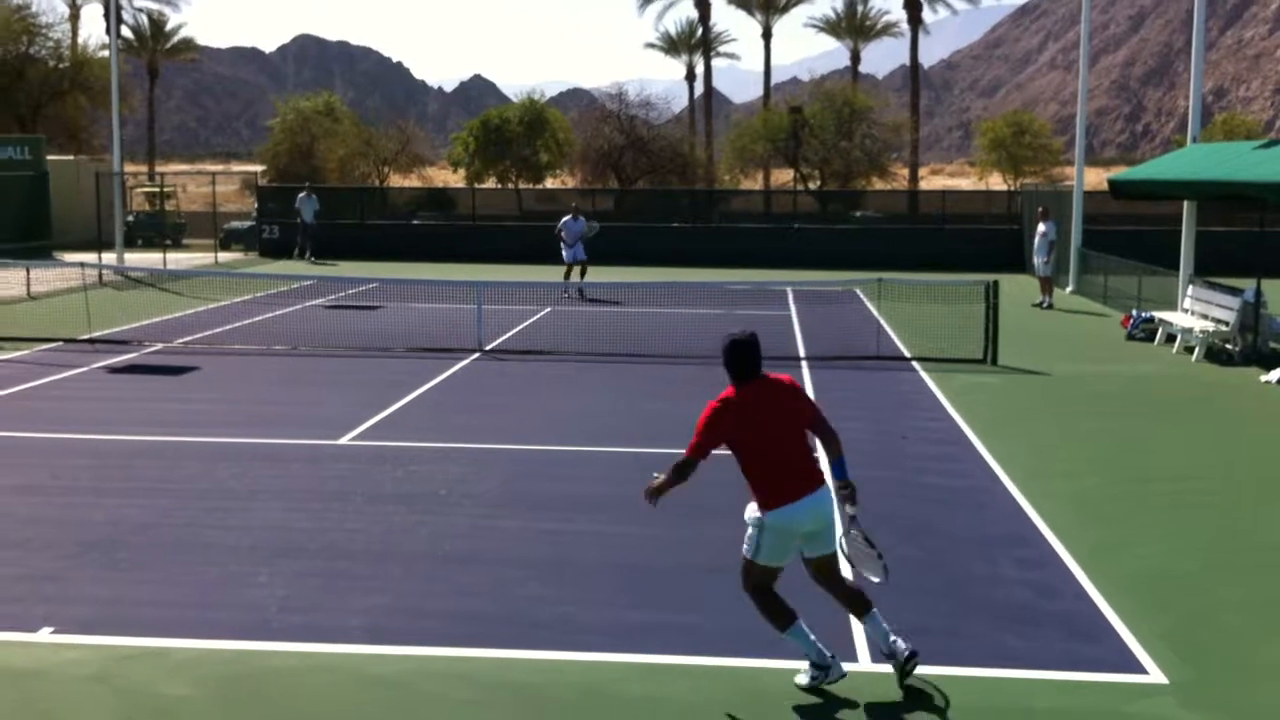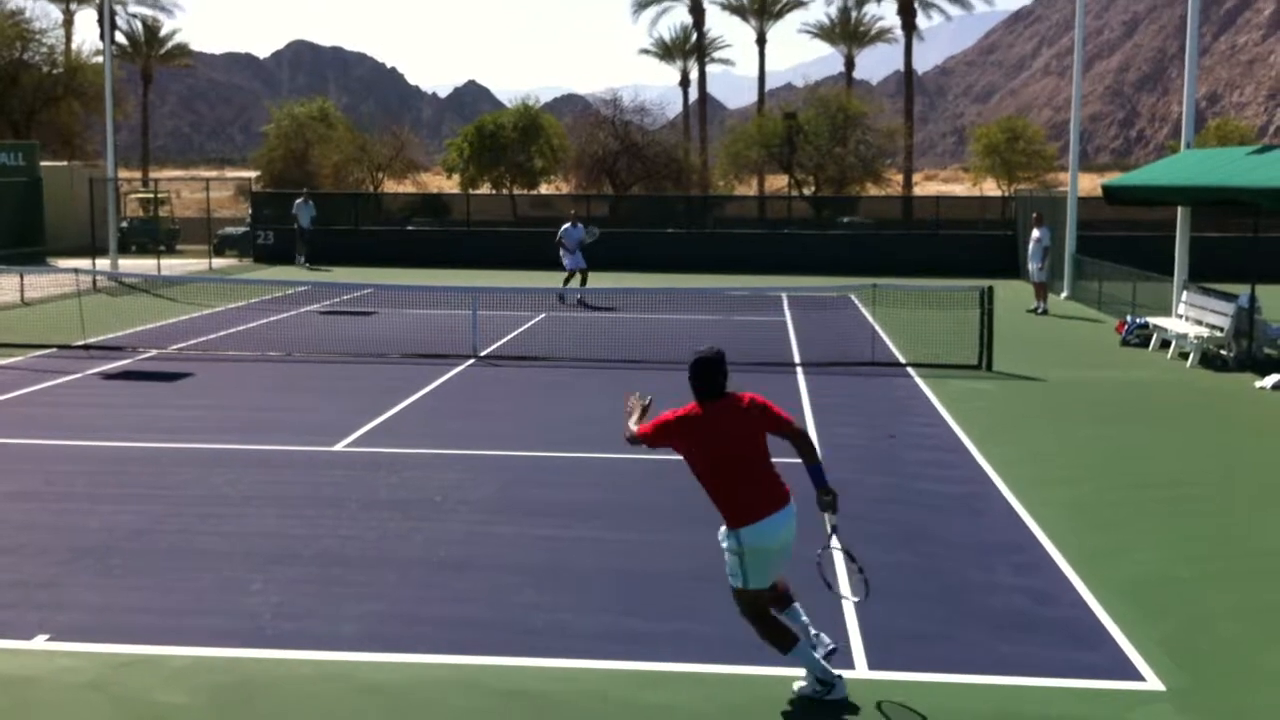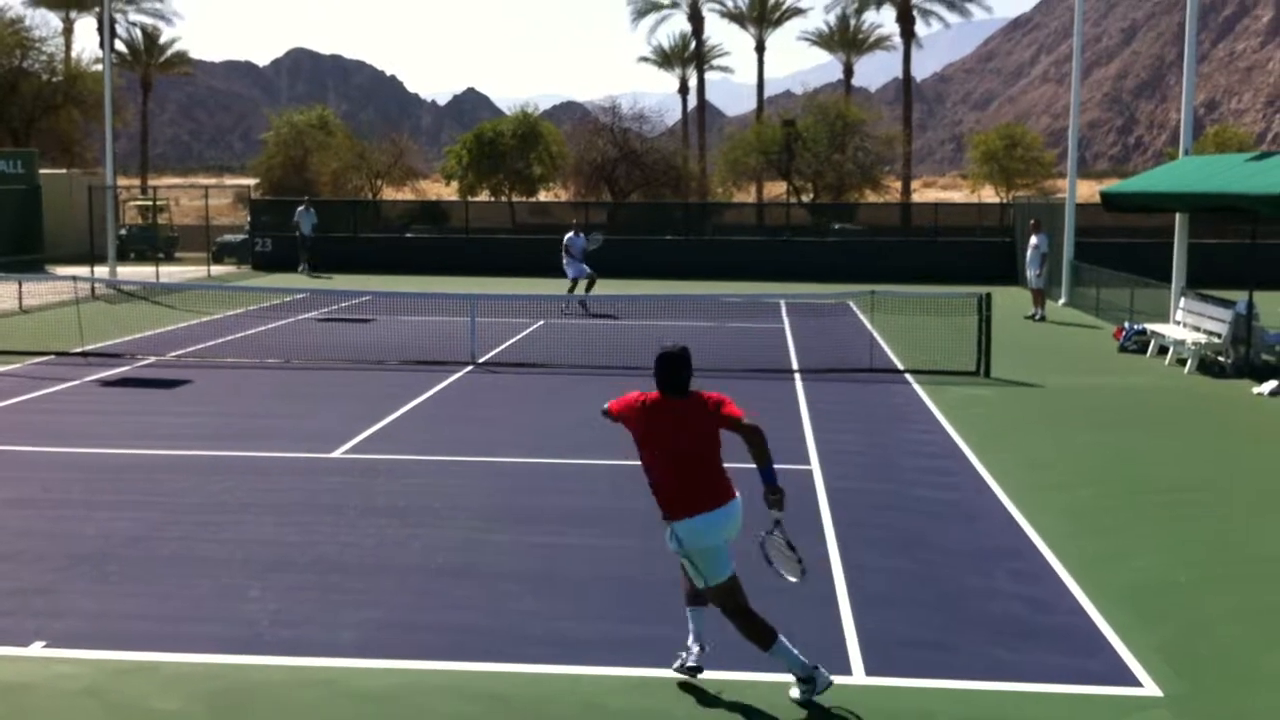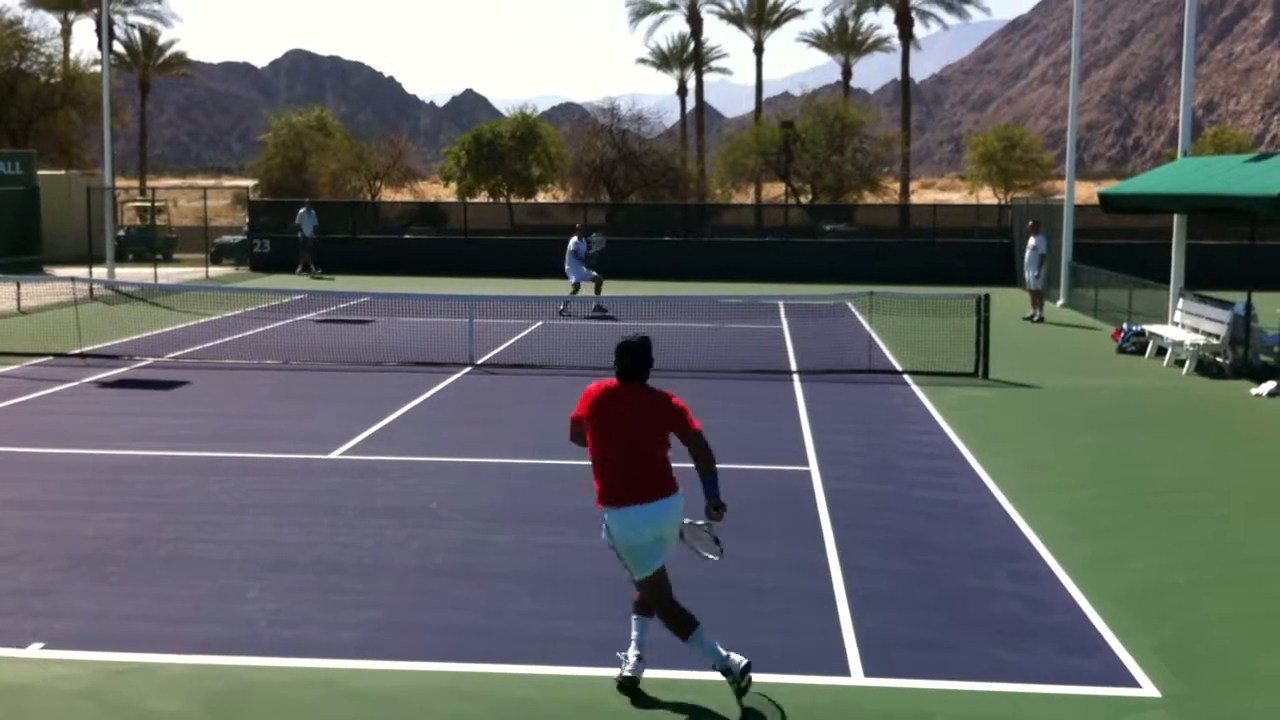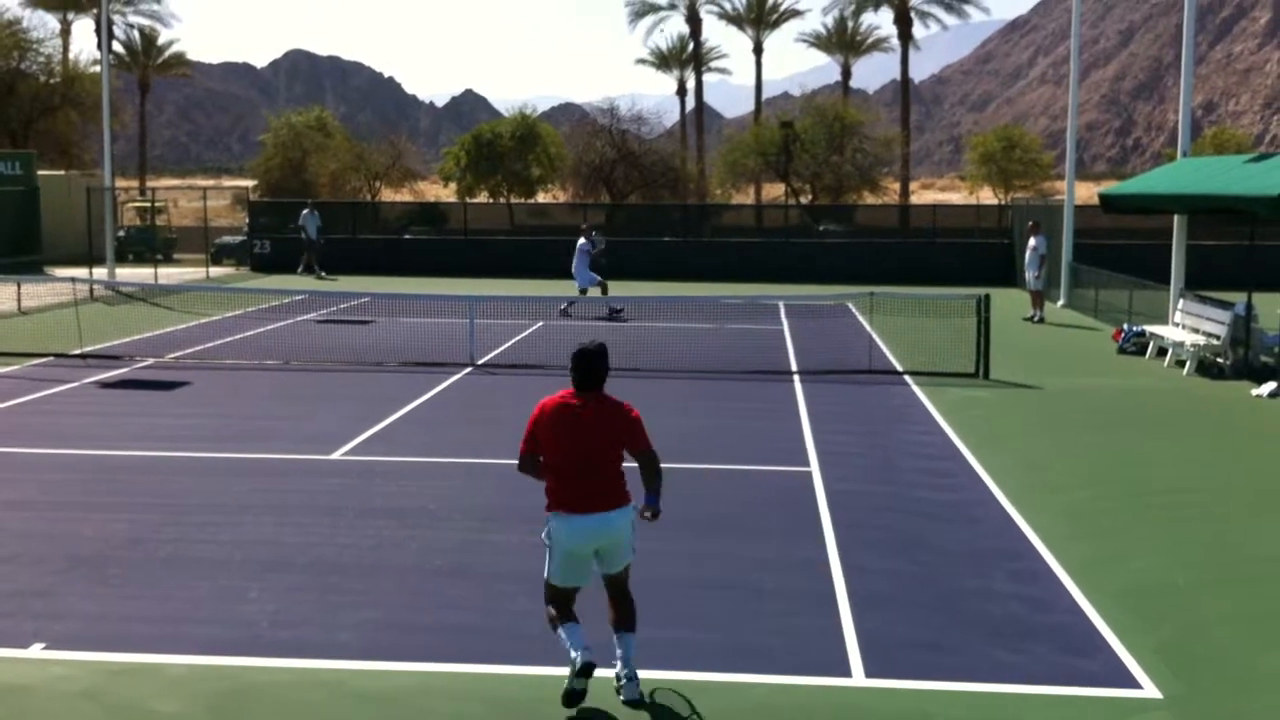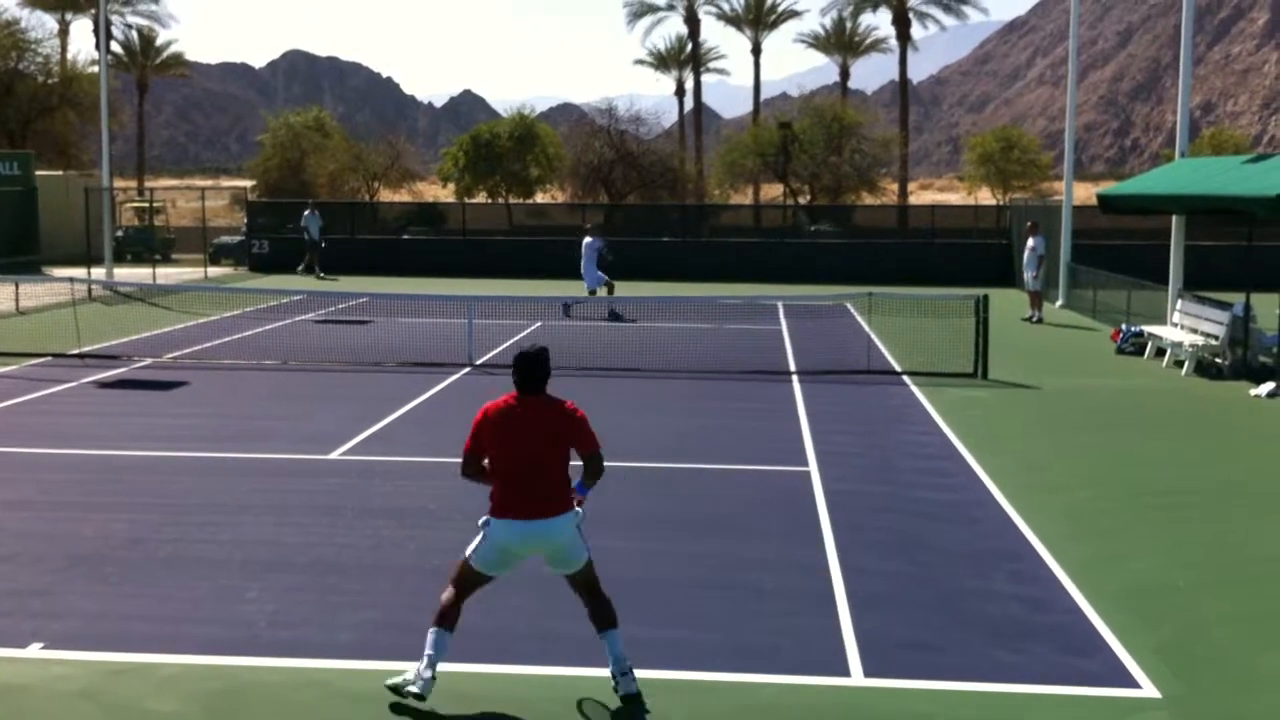
dt=0.1s
person 1, frame 1
left shoulder: (720, 409)
right shoulder: (787, 387)
left elbow: (687, 465)
right elbow: (826, 432)
left wrist: (662, 484)
right wrist: (841, 476)
left hip: (779, 512)
right hip: (818, 496)
left knee: (756, 587)
right knee: (830, 578)
left ankle: (821, 662)
right ankle: (894, 647)
person 1, frame 2
left shoulder: (679, 422)
right shoulder: (749, 404)
left elbow: (633, 437)
right elbow: (800, 437)
left wrist: (637, 412)
right wrist: (822, 486)
left hip: (751, 528)
right hip: (783, 511)
left knee: (753, 608)
right knee: (767, 580)
left ankle: (825, 679)
right ankle: (814, 639)
person 1, frame 3
left shoulder: (639, 408)
right shoulder: (711, 403)
left elbow: (608, 409)
right elbow: (752, 432)
right wrist: (772, 484)
left hip: (691, 525)
right hip: (728, 508)
left knee: (733, 606)
right knee: (693, 571)
left ankle: (807, 674)
right ankle: (695, 651)
person 1, frame 4
left shoulder: (594, 395)
right shoulder: (666, 403)
left elbow: (575, 436)
right elbow: (699, 446)
right wrist: (713, 495)
left hip: (623, 514)
right hip: (666, 504)
left knee: (662, 602)
right knee: (647, 580)
left ankle: (728, 663)
right ankle: (636, 660)
person 1, frame 5
left shoulder: (546, 409)
right shoulder: (622, 414)
left elbow: (526, 465)
right elbow: (650, 463)
right wrist: (652, 500)
left hip: (569, 522)
right hip: (617, 517)
left knee: (556, 603)
right knee: (619, 592)
left ankle: (579, 657)
right ankle: (628, 677)
person 1, frame 6
left shoulder: (490, 413)
right shoulder: (568, 414)
left elbow: (469, 470)
right elbow: (596, 466)
right wrist: (582, 490)
left hip: (506, 526)
right hip: (557, 524)
left knee: (456, 590)
right knee: (592, 592)
left ankle: (424, 674)
right ankle: (623, 676)
